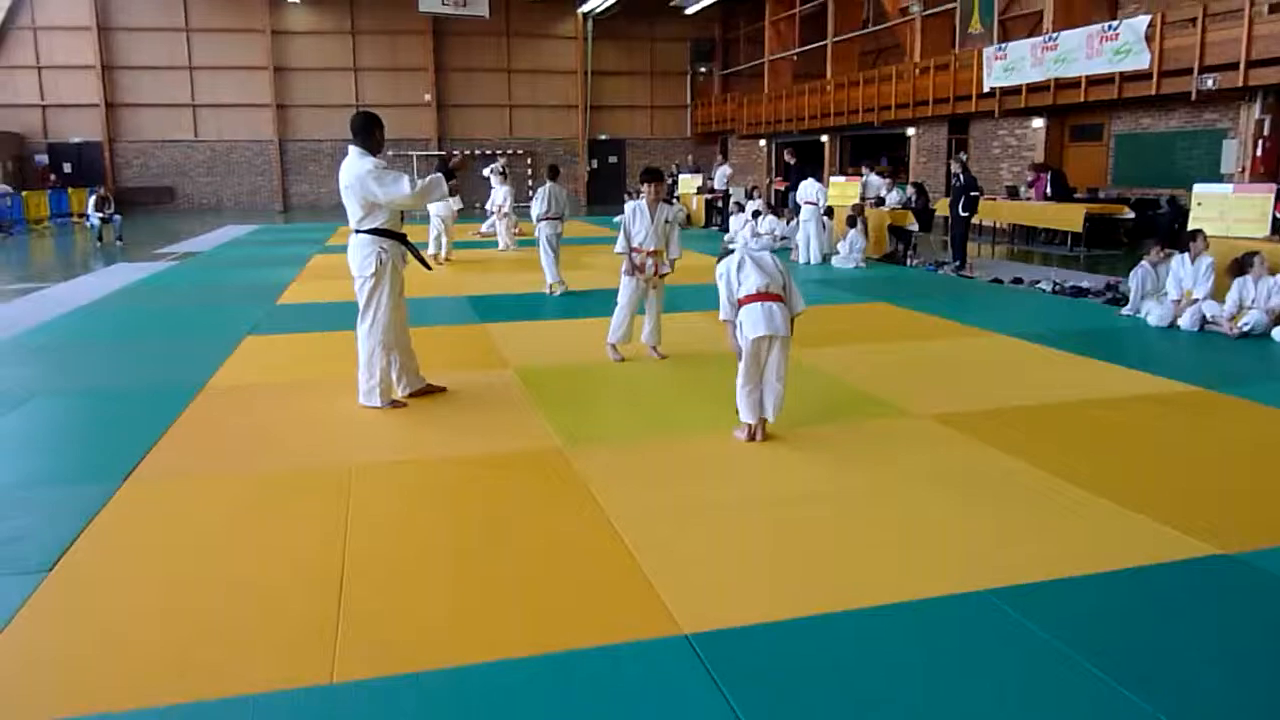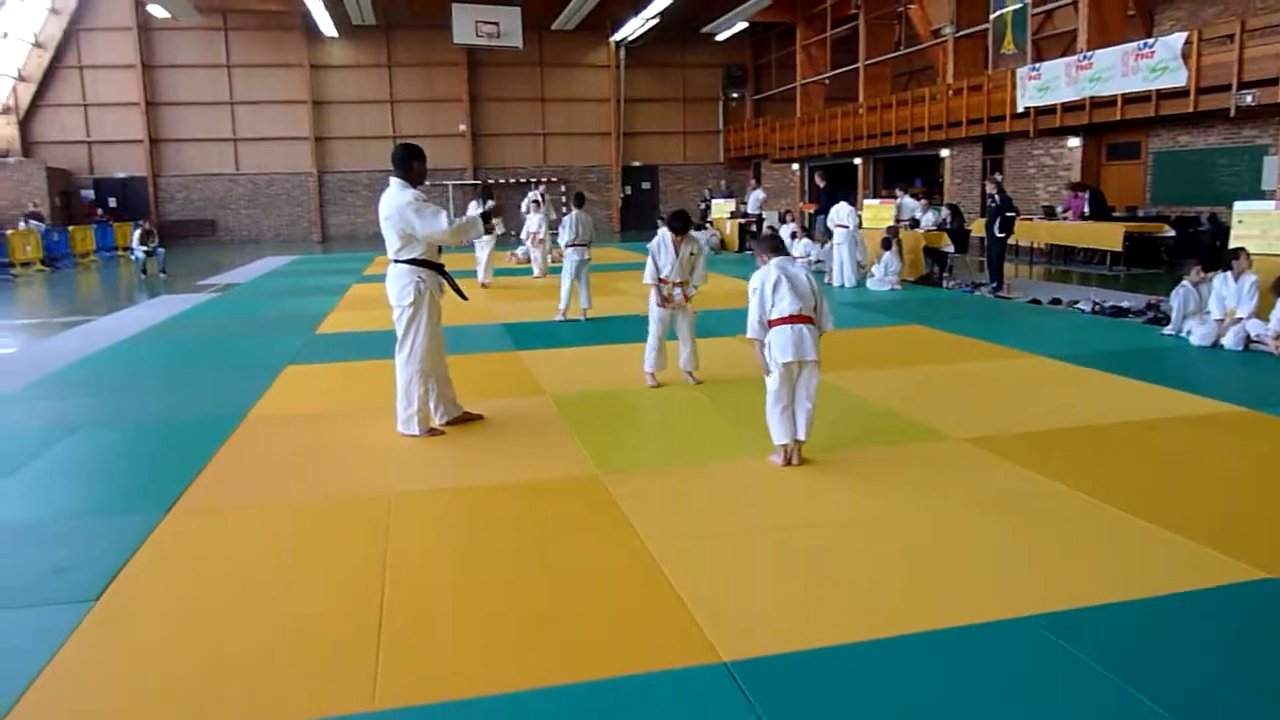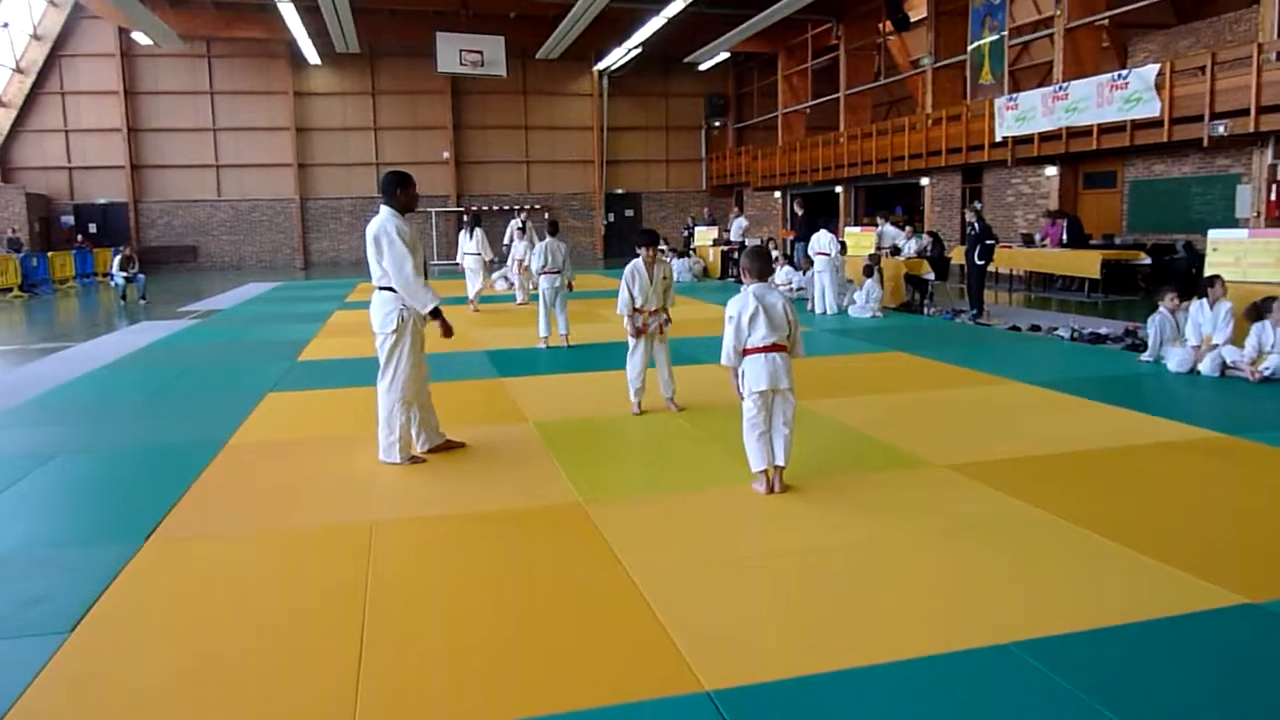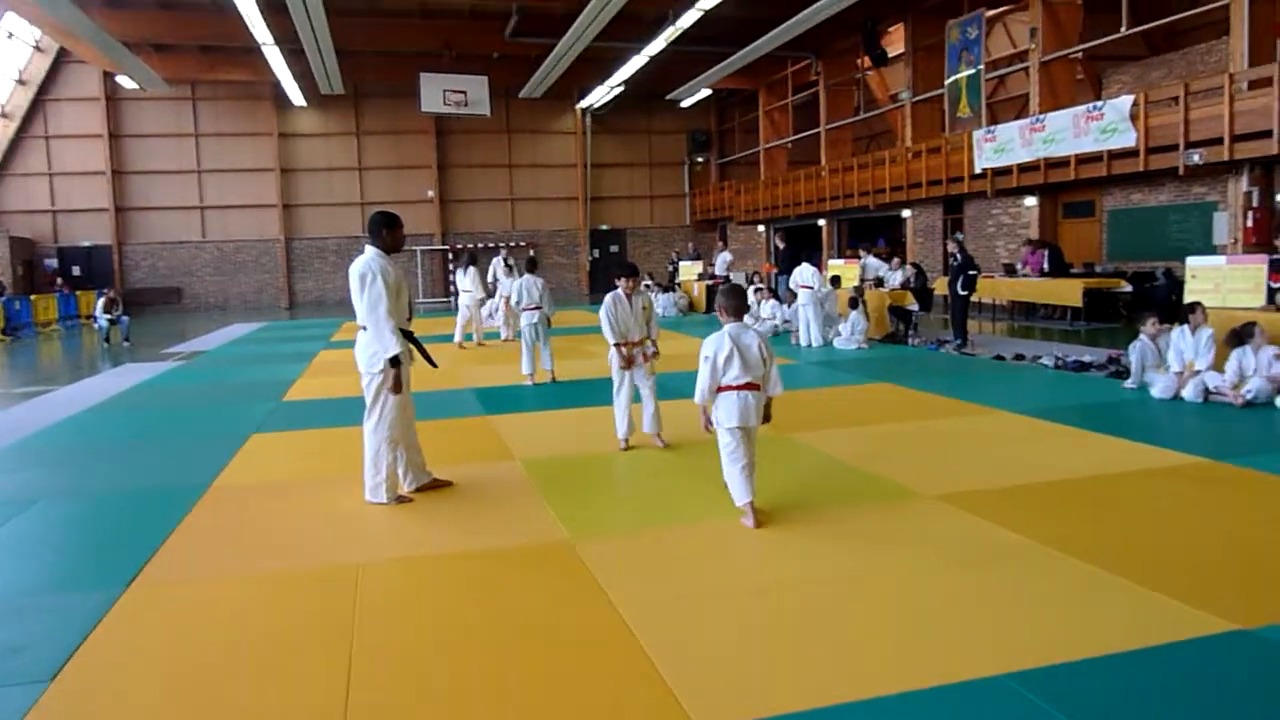
dt=0.3s
person 1, frame 1
left shoulder: (357, 164)
right shoulder: (366, 170)
left elbow: (396, 194)
right elbow: (410, 193)
left wrist: (440, 186)
right wrist: (447, 174)
left hip: (378, 249)
right hip: (375, 252)
left knee: (394, 321)
right knee: (377, 324)
left ankle: (410, 383)
right ankle: (374, 394)
person 1, frame 2
left shoulder: (398, 196)
right shoulder: (406, 200)
left elbow: (431, 231)
right elbow: (446, 229)
left wrist: (477, 222)
right wrist: (483, 219)
left hip: (416, 279)
right hip: (413, 282)
left knee: (432, 350)
right knee: (415, 353)
left ankle: (447, 411)
right ankle: (412, 422)
person 1, frame 3
left shoulder: (388, 223)
right shoulder: (389, 227)
right elbow: (407, 277)
left wrist: (428, 310)
right wrist: (436, 313)
left hip: (400, 307)
right hip: (396, 310)
left knee: (415, 377)
right knee: (397, 380)
left ankle: (429, 439)
right ankle: (394, 450)
person 1, frame 4
left shoulder: (373, 263)
right shoulder: (374, 266)
right elbow: (381, 318)
left wrist: (398, 356)
right wrist: (396, 364)
left hip: (385, 348)
right hip: (381, 350)
left knee: (401, 417)
right knee: (383, 421)
left ankle: (417, 478)
right ankle: (381, 490)
person 2, frame 1
left shoulder: (726, 265)
right shoulder: (769, 257)
left elbow: (728, 302)
right elbow: (792, 295)
left wrist: (732, 336)
right wrist: (790, 327)
left hip: (752, 315)
right hip: (779, 313)
left knee: (747, 375)
right knee: (774, 375)
left ankle: (747, 426)
right ankle: (761, 426)
person 2, frame 2
left shoulder: (761, 276)
right shoulder: (804, 272)
left elbow: (757, 318)
right elbow: (822, 313)
left wrist: (760, 352)
left hip: (780, 337)
right hip: (808, 336)
left knee: (778, 397)
right knee: (805, 397)
left ankle: (782, 450)
right ankle: (796, 450)
person 2, frame 3
left shoulder: (738, 303)
right shoulder: (782, 300)
left elbow: (732, 344)
right elbow: (793, 338)
left wrist: (734, 377)
left hip: (754, 365)
right hip: (781, 364)
left knee: (755, 424)
right knee: (782, 422)
left ankle: (763, 478)
right ankle: (778, 476)
person 2, frame 4
left shoulder: (714, 342)
right shoulder: (758, 338)
left elbow: (705, 380)
right elbow: (771, 377)
left wrist: (703, 412)
right wrist: (768, 407)
left hip: (728, 402)
right hip: (754, 400)
left knee: (735, 458)
right knee: (747, 454)
left ankle: (751, 513)
right ankle: (744, 499)
person 3, frame 1
left shoulder: (668, 211)
right shoulder: (633, 209)
left elbow: (672, 239)
right elbow: (624, 236)
left wrist: (671, 264)
right wrist: (627, 261)
left hip: (656, 263)
right hip: (636, 261)
left knee: (654, 308)
right knee: (626, 305)
left ankle: (652, 345)
right ankle: (611, 343)
person 3, frame 2
left shoulder: (694, 244)
right shoulder: (658, 241)
left elbow: (698, 269)
right elbow: (651, 269)
left wrist: (693, 289)
right wrist: (657, 293)
left hip: (683, 292)
right hip: (662, 291)
left knee: (687, 334)
right knee: (656, 334)
left ankle: (688, 370)
right ankle: (650, 372)
person 3, frame 3
left shoulder: (664, 267)
right shoulder: (631, 269)
right elbow: (625, 298)
left wrist: (667, 313)
right wrist: (630, 324)
left hip: (657, 319)
right hip: (638, 320)
left knee: (663, 360)
right knee: (637, 363)
left ankle: (669, 397)
right ankle: (636, 400)
person 3, frame 4
left shoulder: (643, 299)
right shoulder: (611, 300)
left elbow: (650, 323)
right elbow: (609, 328)
left wrist: (654, 345)
right wrist: (620, 354)
left hip: (642, 351)
right hip: (622, 352)
left knee: (649, 393)
right knee: (622, 396)
left ankle: (655, 433)
right ankle: (623, 436)
